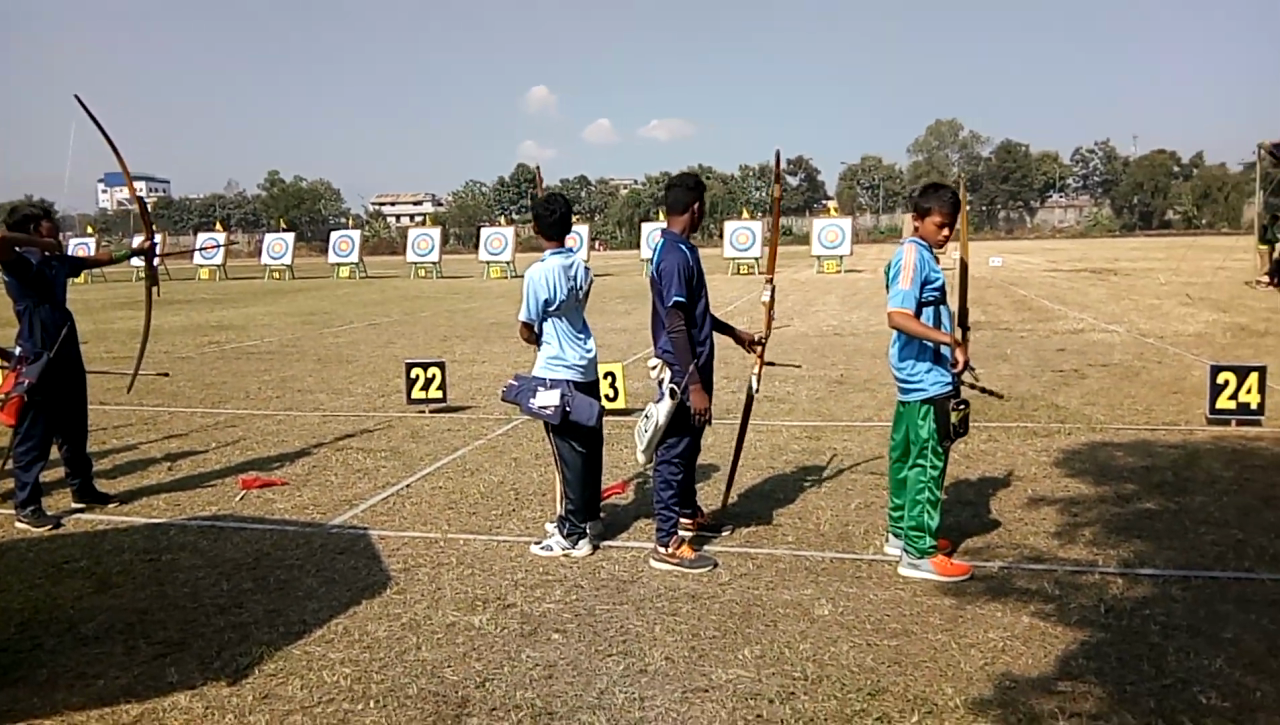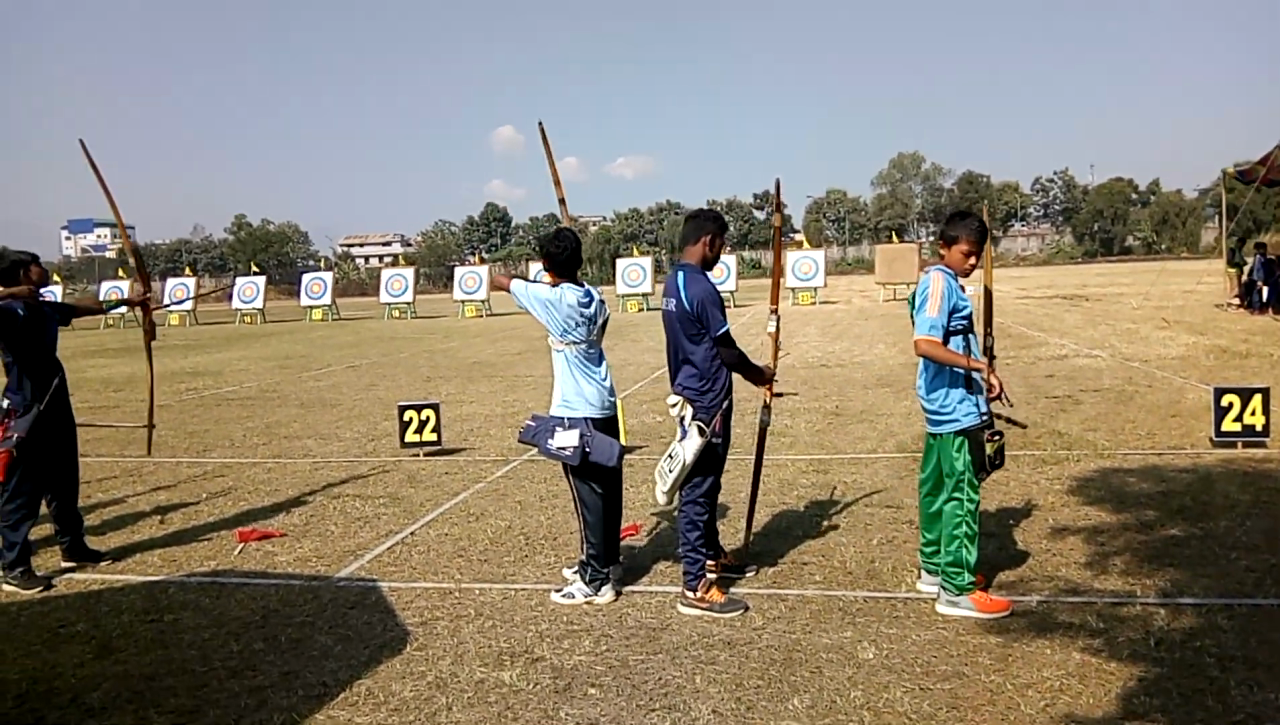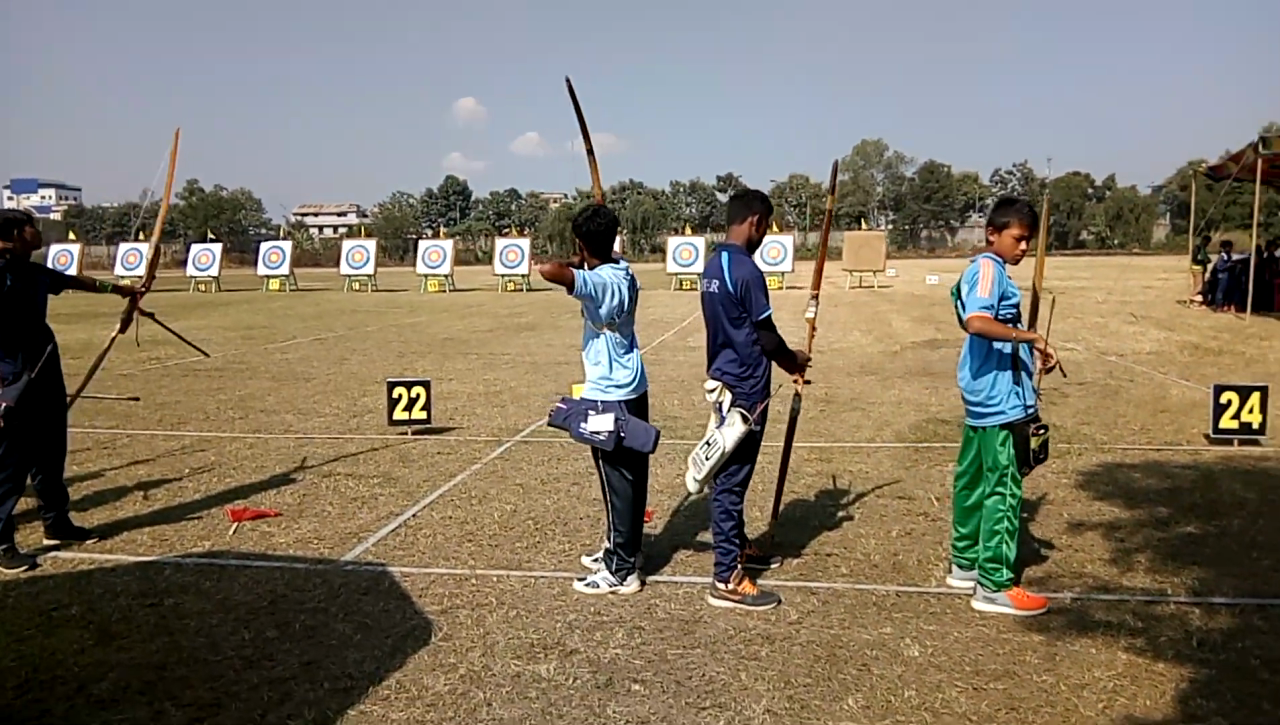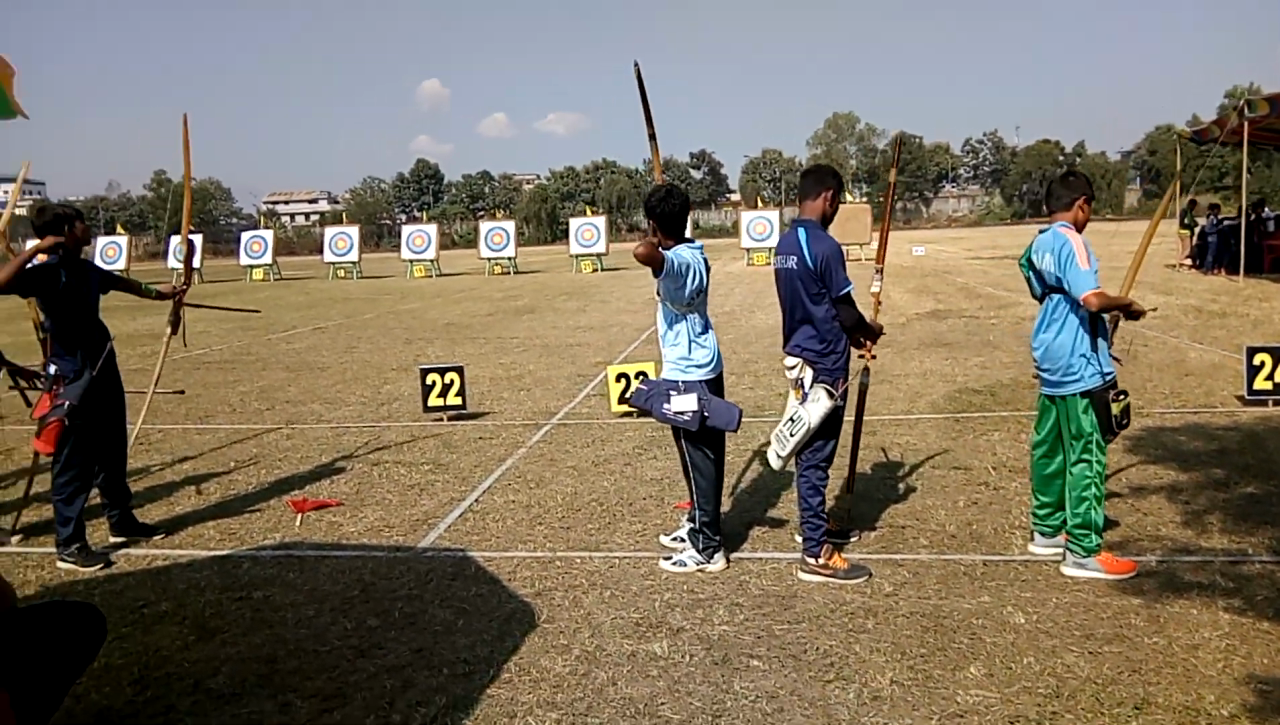
dt=0.7s
person 1, frame 1
left shoulder: (678, 249)
right shoulder: (675, 256)
right elbow: (676, 327)
left wrist: (736, 334)
right wrist: (694, 385)
left hip: (690, 367)
right hip: (682, 371)
left knee: (688, 447)
right knee: (673, 452)
left ankle: (687, 515)
right ankle: (666, 544)
person 1, frame 2
left shoulder: (674, 283)
right shoulder: (701, 288)
right elbow: (726, 350)
left wrist: (748, 371)
right wrist: (758, 374)
left hip: (694, 395)
right hip: (705, 402)
left knee: (706, 484)
right knee: (697, 490)
left ankle: (712, 557)
right ankle: (695, 588)
person 1, frame 3
left shoulder: (713, 265)
right shoulder: (746, 271)
right elbow: (766, 336)
left wrist: (781, 358)
right wrist: (793, 360)
left hip: (725, 379)
right hip: (744, 387)
left knee: (732, 473)
right knee: (731, 478)
left ankle: (737, 547)
right ankle: (726, 579)
person 1, frame 4
left shoulder: (785, 245)
right shoulder: (825, 247)
right elbow: (845, 312)
left wrist: (852, 332)
right wrist: (870, 331)
left hip: (800, 356)
right hip: (824, 364)
left knee: (810, 450)
right knee: (816, 454)
left ankle: (816, 525)
right ankle: (815, 555)
person 2, frame 1
left shoulder: (922, 254)
right shoulder: (913, 256)
right elbow: (898, 317)
left wrist: (948, 346)
right wrist: (950, 340)
left hip: (919, 375)
right hip: (926, 378)
left knee: (908, 456)
right knee: (927, 461)
left ankle: (901, 533)
right ankle: (919, 553)
person 2, frame 2
left shoulder: (945, 283)
right shoulder: (938, 283)
right elbow: (924, 344)
left wrist: (976, 368)
right wrist: (979, 366)
left hip: (947, 406)
right hip: (954, 408)
left knee: (940, 488)
right knee: (960, 495)
left ankle: (935, 568)
right ankle: (957, 589)
person 2, frame 3
left shoulder: (986, 270)
right shoulder: (988, 269)
right elbow: (975, 321)
right wrist: (1031, 337)
left hip: (984, 396)
right hip: (999, 399)
left knee: (974, 481)
right knee: (1002, 489)
left ankle: (966, 563)
right ankle: (994, 586)
person 2, frame 4
left shoulder: (1040, 243)
right shoulder: (1070, 240)
right elbow: (1092, 300)
left wrist: (1110, 306)
right wrist: (1126, 305)
left hip: (1051, 361)
right hip: (1078, 366)
left knee: (1050, 447)
right knee: (1086, 454)
left ankle: (1047, 529)
right ankle: (1083, 551)
person 3, frame 1
left shoulder: (538, 273)
right shoulder: (581, 267)
left elbow: (527, 331)
left hip: (556, 374)
right hip: (585, 370)
left knee: (570, 454)
right knee: (588, 448)
left ankle: (574, 534)
right ankle: (586, 517)
person 3, frame 2
left shoulder: (551, 299)
right shoulder: (594, 297)
left elbow: (498, 281)
left wrist: (544, 282)
left hip: (574, 413)
right hip: (604, 408)
left knee: (589, 496)
right knee: (607, 490)
left ankle: (596, 581)
right ankle: (604, 561)
person 3, frame 3
left shoulder: (599, 282)
right shoulder: (623, 271)
left elbow: (549, 271)
left wrist: (576, 263)
left hip: (608, 397)
right hip: (633, 391)
left knee: (618, 481)
right knee: (631, 478)
left ankle: (622, 570)
right ankle: (622, 550)
person 3, frame 4
left shoulder: (678, 261)
right shoulder: (694, 252)
left elbow: (642, 253)
left wrist: (655, 244)
left hip: (687, 376)
right hip: (706, 369)
left knee: (699, 460)
right knee: (705, 457)
left ankle: (707, 548)
right ankle: (698, 526)
person 4, frame 1
left shoulder: (58, 262)
left elbow: (96, 260)
left wrist: (134, 252)
right wrist: (44, 244)
left hip: (66, 356)
right hip: (37, 360)
left knee: (74, 428)
right knee: (34, 435)
left ankle: (82, 489)
person 4, frame 2
left shoulder: (46, 309)
left elbow: (87, 307)
left wrist: (126, 301)
left hip: (56, 408)
left knee: (64, 483)
left ankle: (73, 547)
person 4, frame 3
left shoulder: (37, 273)
left elbow: (77, 281)
left wrist: (117, 288)
left hip: (45, 376)
left knee: (50, 456)
left ankle: (57, 524)
person 4, frame 4
left shoulder: (87, 269)
right shoulder: (46, 272)
left elbow: (119, 282)
left wrist: (155, 292)
right wrist: (35, 249)
left hip: (103, 374)
right hip: (72, 381)
left knee: (112, 454)
right knee: (74, 465)
left ankle: (121, 522)
right ankle: (69, 546)
